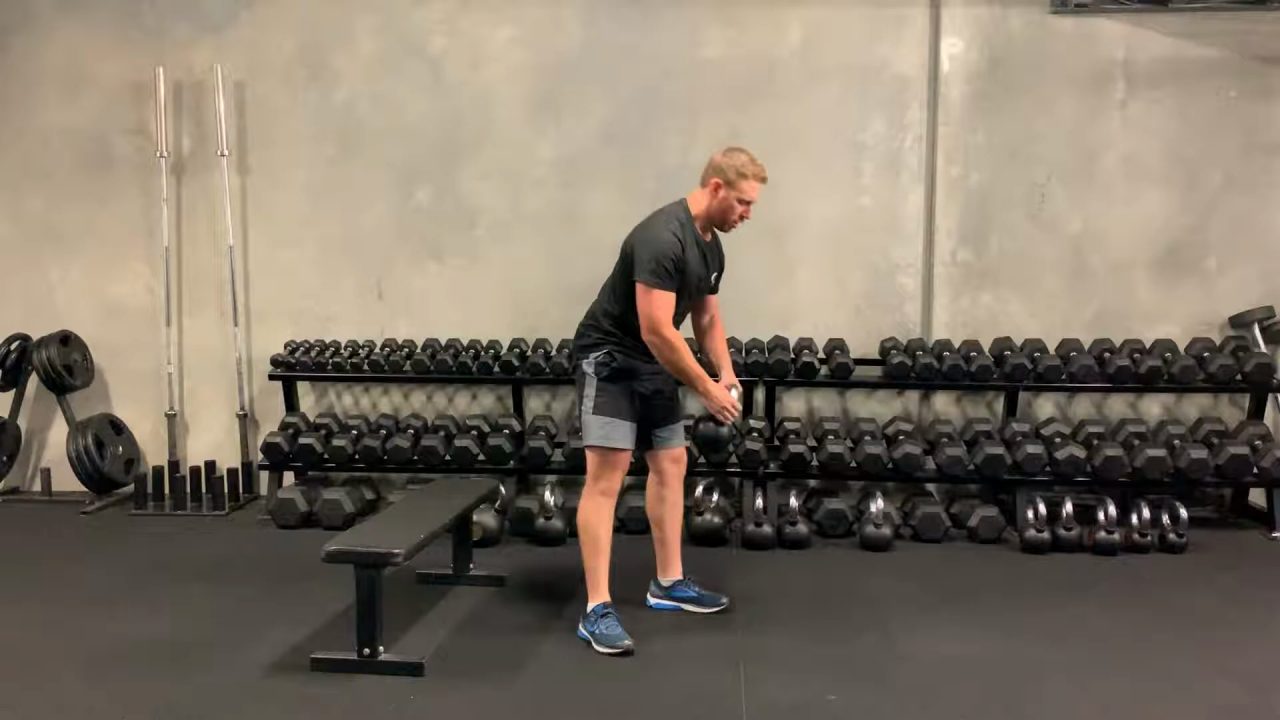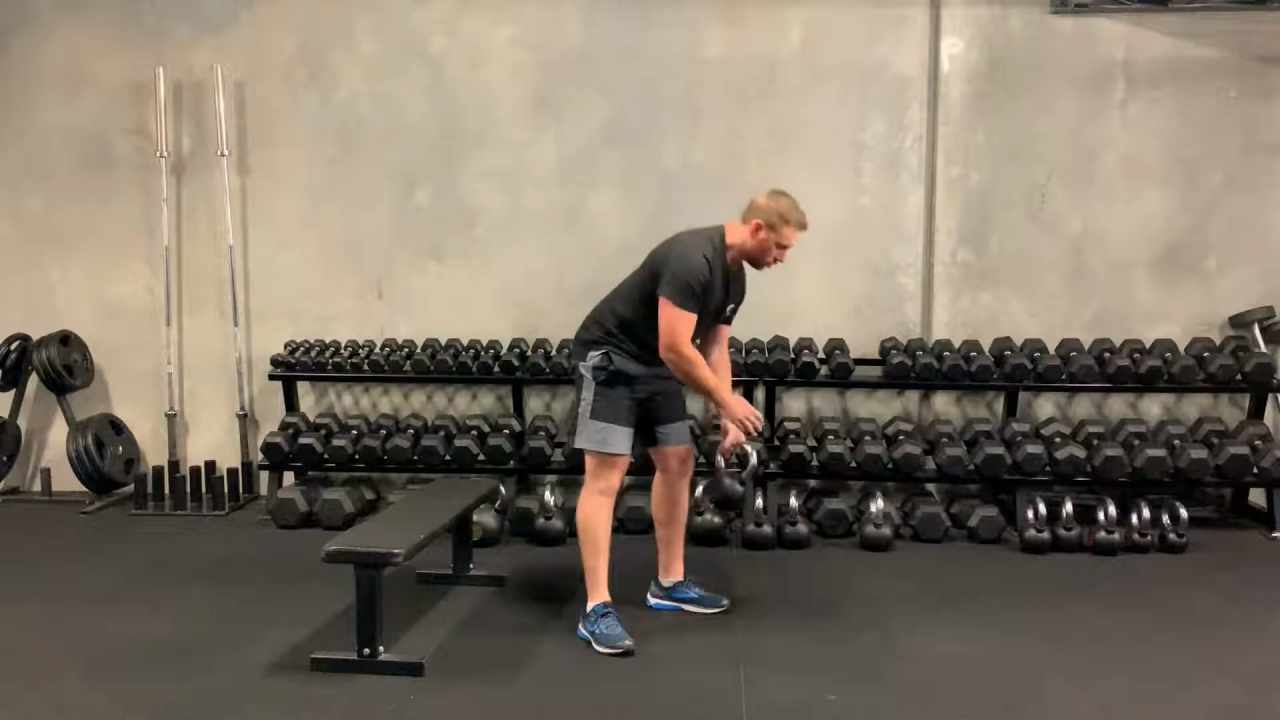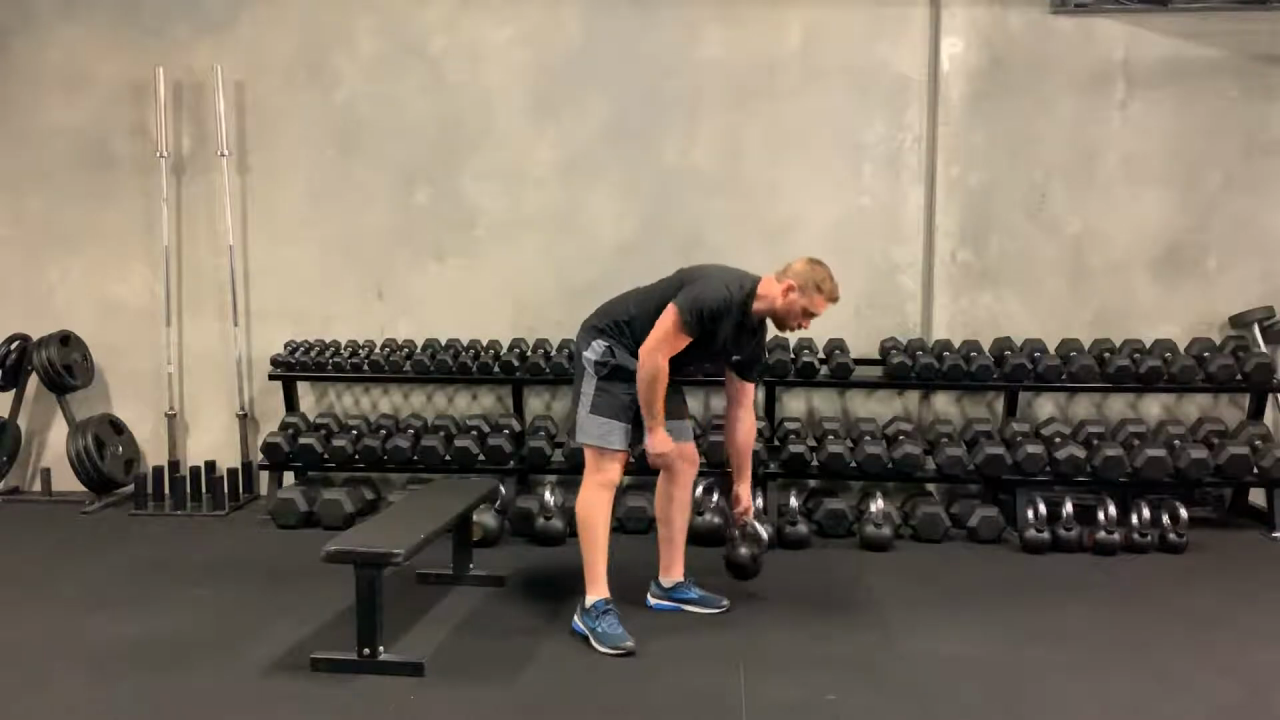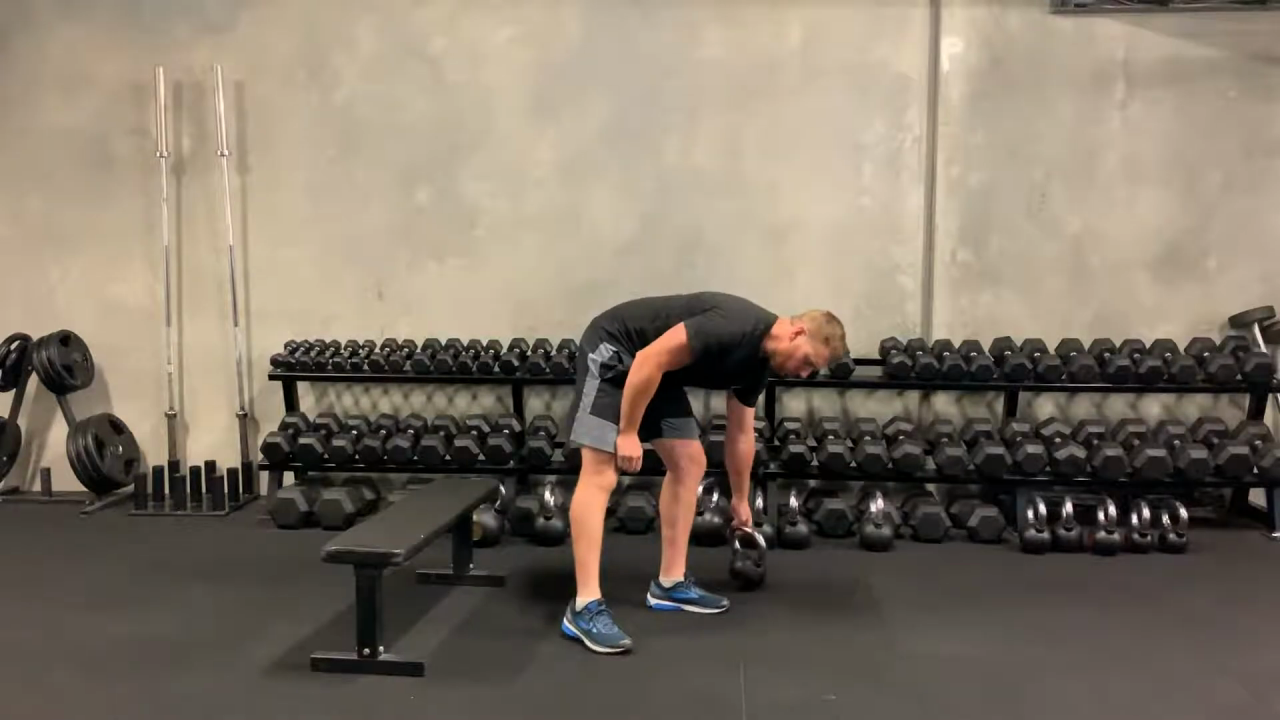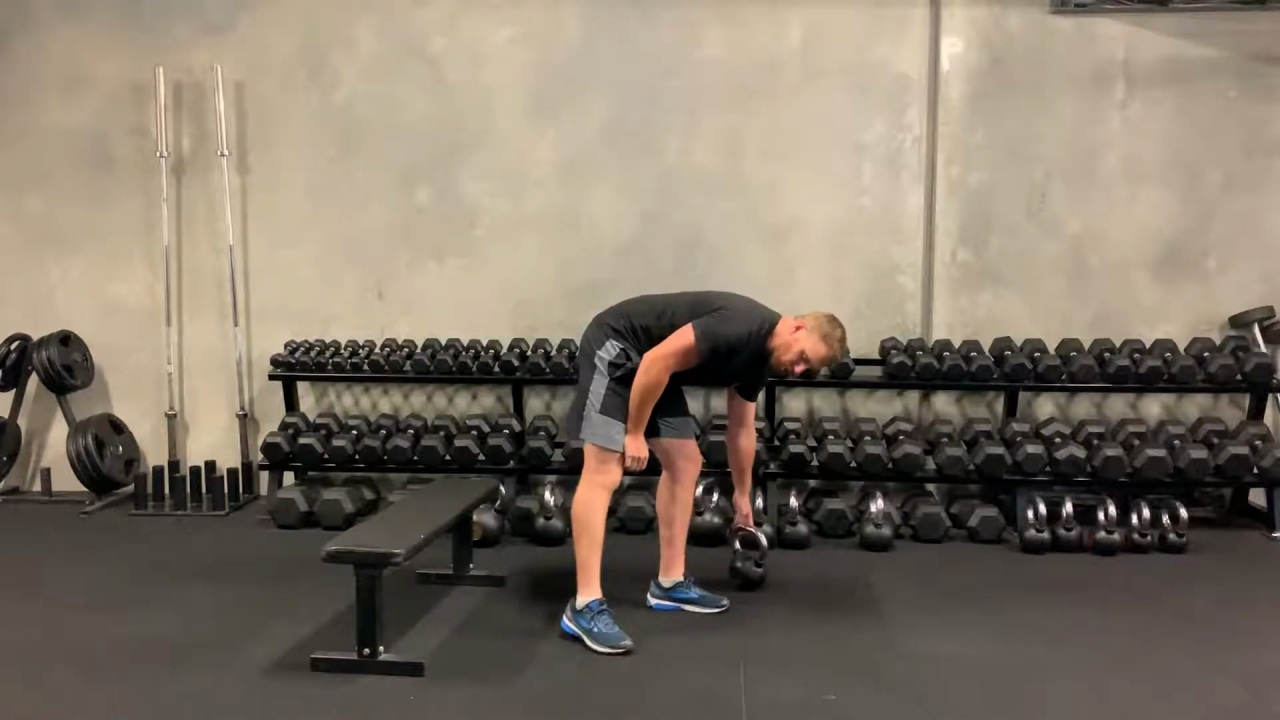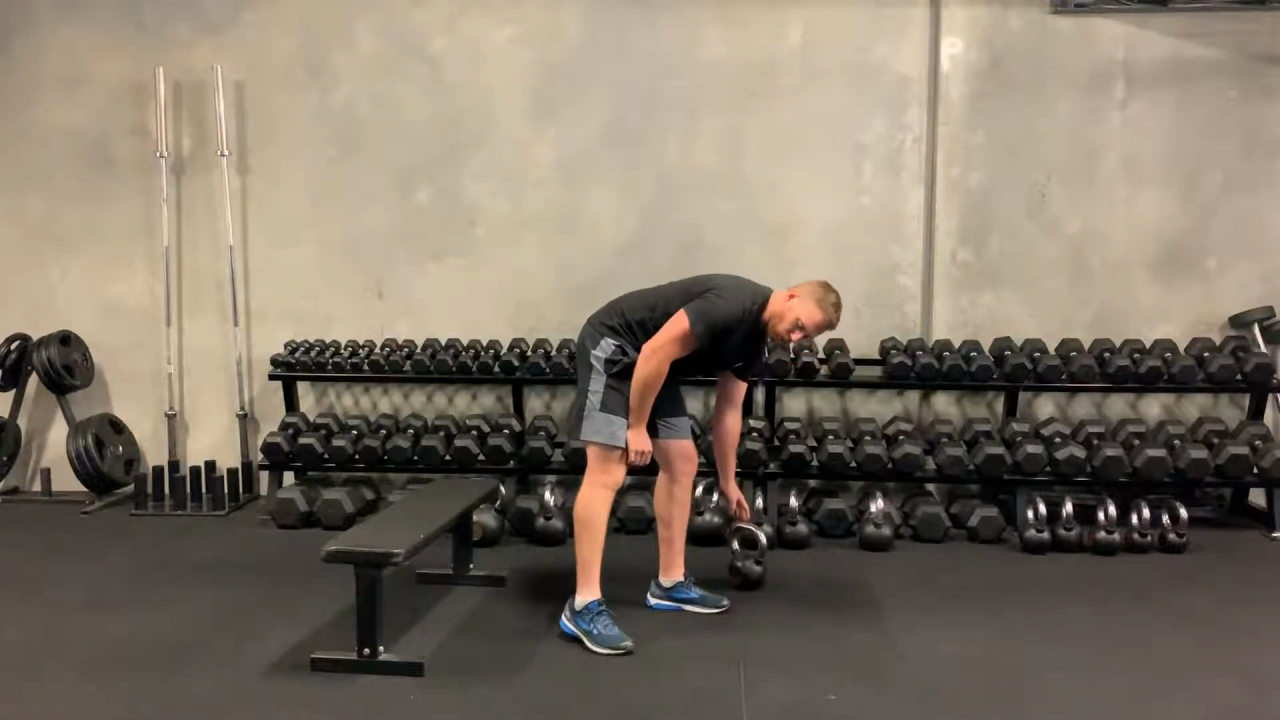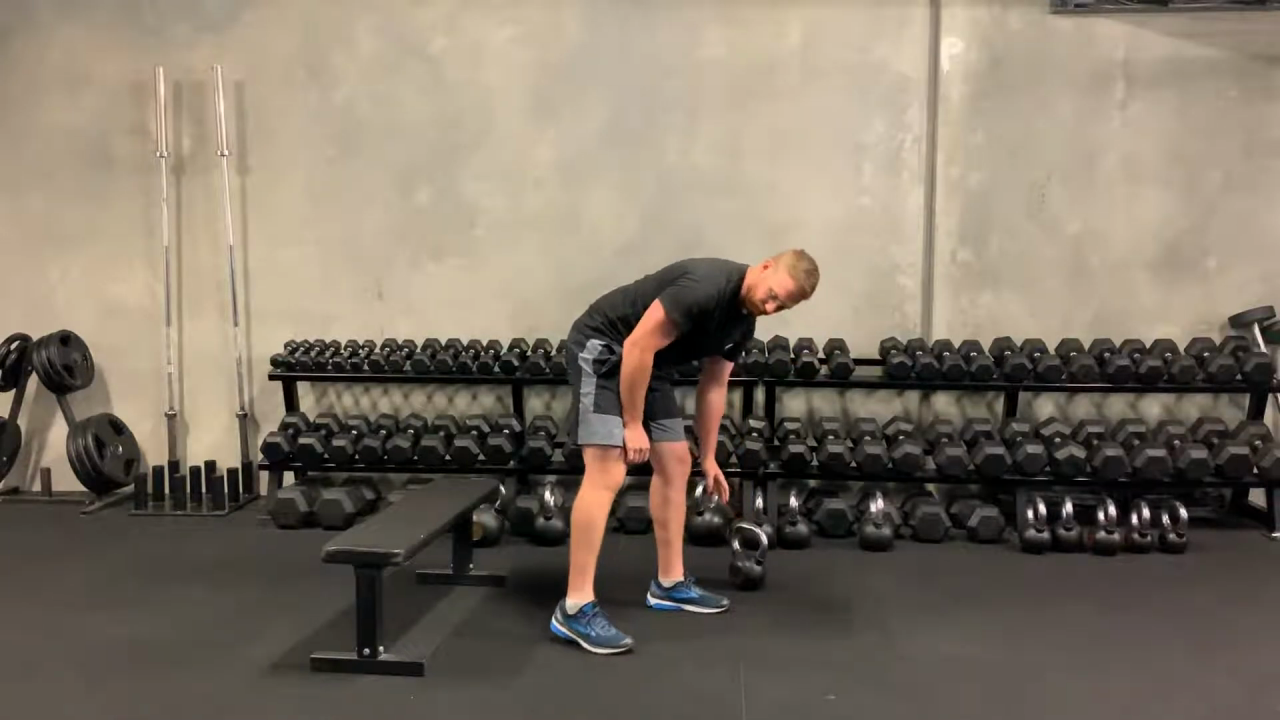
dt=0.2s
person 1, frame 1
left shoulder: (711, 246)
right shoulder: (662, 239)
left elbow: (707, 317)
right elbow: (657, 332)
left wrist: (727, 377)
right wrist: (705, 390)
left hip: (651, 365)
right hip: (609, 359)
left knee: (671, 465)
right knee: (606, 477)
left ankle: (668, 582)
right ankle: (597, 608)
person 1, frame 2
left shoulder: (733, 278)
right shoulder: (691, 259)
left elbow: (715, 349)
right elbow: (675, 348)
left wrist: (730, 421)
right wrist: (730, 402)
left hip: (648, 364)
right hip: (608, 360)
left knee: (678, 463)
right knee: (606, 479)
left ankle: (669, 583)
right ankle: (597, 607)
person 1, frame 3
left shoulder: (751, 333)
right shoulder: (718, 294)
left elbow: (742, 410)
right elbow: (654, 352)
left wrist: (742, 484)
right wrist: (654, 428)
left hip: (650, 367)
right hip: (610, 352)
left knee: (683, 463)
right knee: (604, 474)
left ankle: (669, 583)
right ankle: (594, 604)
person 1, frame 4
left shoulder: (756, 361)
right shoulder: (731, 328)
left elbow: (741, 433)
right elbow: (648, 360)
left wrist: (741, 501)
right wrist: (628, 433)
left hip: (655, 370)
right hip: (612, 349)
left knee: (690, 464)
right knee: (600, 475)
left ankle: (670, 583)
right ankle: (585, 606)
person 1, frame 5
left shoulder: (757, 360)
right shoulder: (738, 327)
left elbow: (742, 429)
right elbow: (657, 361)
left wrist: (742, 497)
right wrist: (634, 433)
left hip: (650, 365)
right hip: (616, 347)
left knee: (686, 463)
right knee: (604, 474)
left ankle: (669, 583)
right ankle: (585, 605)
person 1, frame 6
left shoulder: (755, 341)
right shoulder: (730, 304)
left elbow: (728, 409)
right elbow: (656, 352)
left wrist: (728, 481)
right wrist: (637, 427)
left hip: (651, 366)
right hip: (614, 347)
left knee: (683, 463)
right knee: (607, 475)
left ankle: (670, 583)
right ankle: (584, 604)
person 1, frame 7
left shoulder: (743, 321)
right shoulder: (705, 287)
left elbow: (714, 386)
right elbow: (638, 347)
left wrist: (708, 456)
right wrist: (633, 425)
left hip: (645, 365)
right hip: (604, 348)
left knee: (676, 465)
right knee: (608, 474)
left ankle: (670, 583)
right ankle: (576, 608)
